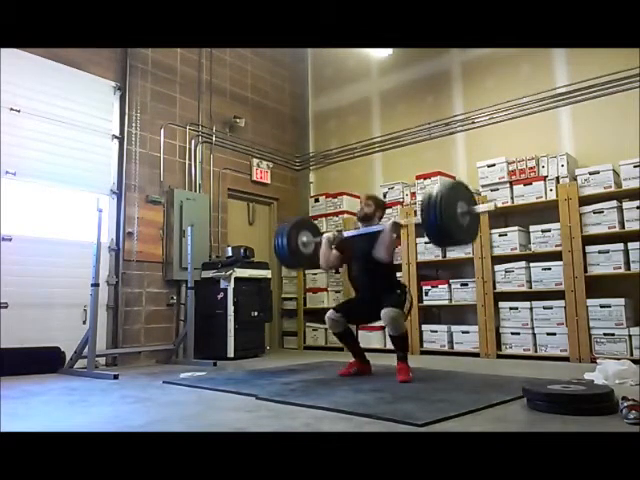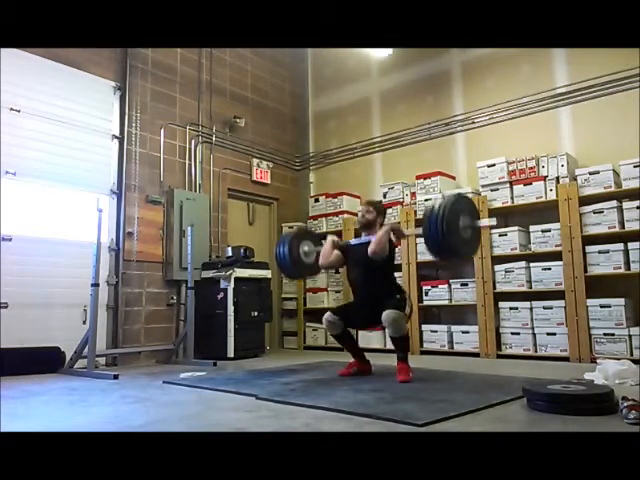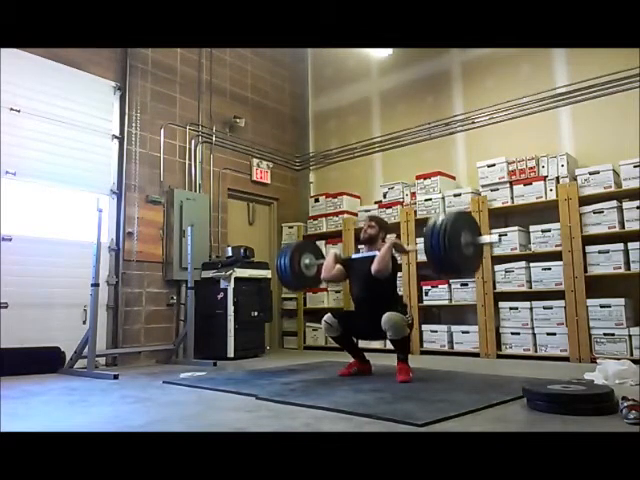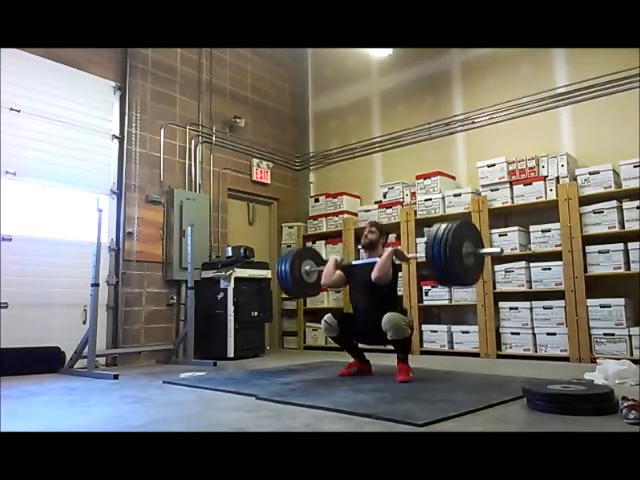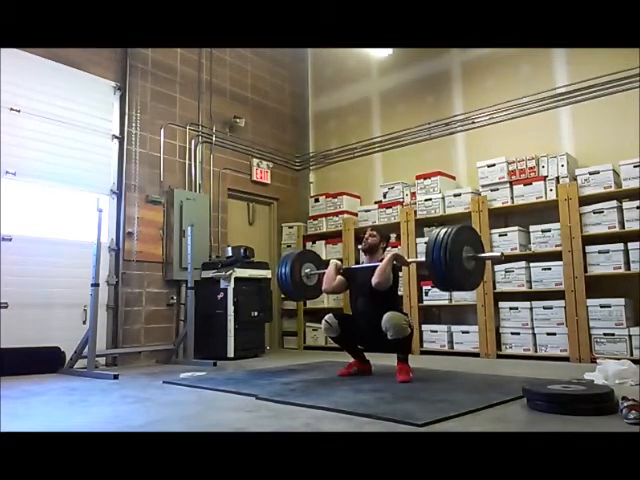
dt=0.1s
person 1, frame 1
left shoulder: (382, 234)
right shoulder: (348, 241)
left elbow: (384, 256)
right elbow: (326, 264)
left wrist: (390, 227)
right wrist: (327, 239)
left hip: (391, 294)
right hip: (365, 298)
left knee: (390, 315)
right knee: (333, 318)
left ankle: (402, 363)
right ankle: (361, 361)
person 1, frame 2
left shoulder: (383, 241)
right shoulder: (350, 246)
left elbow: (373, 251)
right elbow: (324, 262)
left wrist: (388, 230)
right wrist: (330, 242)
left hip: (391, 299)
right hip: (364, 305)
left knee: (391, 316)
right knee: (330, 319)
left ankle: (403, 363)
right ankle: (361, 361)
person 1, frame 3
left shoulder: (386, 257)
right shoulder: (352, 261)
left elbow: (377, 270)
right elbow: (326, 275)
left wrist: (389, 246)
right wrist: (333, 255)
left hip: (389, 317)
right hip: (364, 320)
left knee: (391, 320)
right knee: (329, 322)
left ankle: (403, 364)
right ankle: (361, 362)
person 1, frame 4
left shoulder: (388, 264)
right shoulder: (353, 267)
left elbow: (378, 277)
right elbow: (326, 282)
left wrist: (389, 253)
right wrist: (333, 261)
left hip: (389, 322)
right hip: (364, 327)
left knee: (392, 320)
right knee: (329, 322)
left ankle: (403, 364)
right ankle: (361, 362)
person 1, frame 5
left shoulder: (388, 267)
right shoulder: (353, 272)
left elbow: (378, 283)
right elbow: (328, 287)
left wrist: (390, 258)
right wrist: (333, 265)
left hip: (389, 331)
left knee: (392, 319)
right knee: (329, 322)
left ankle: (403, 364)
right ankle: (361, 362)
